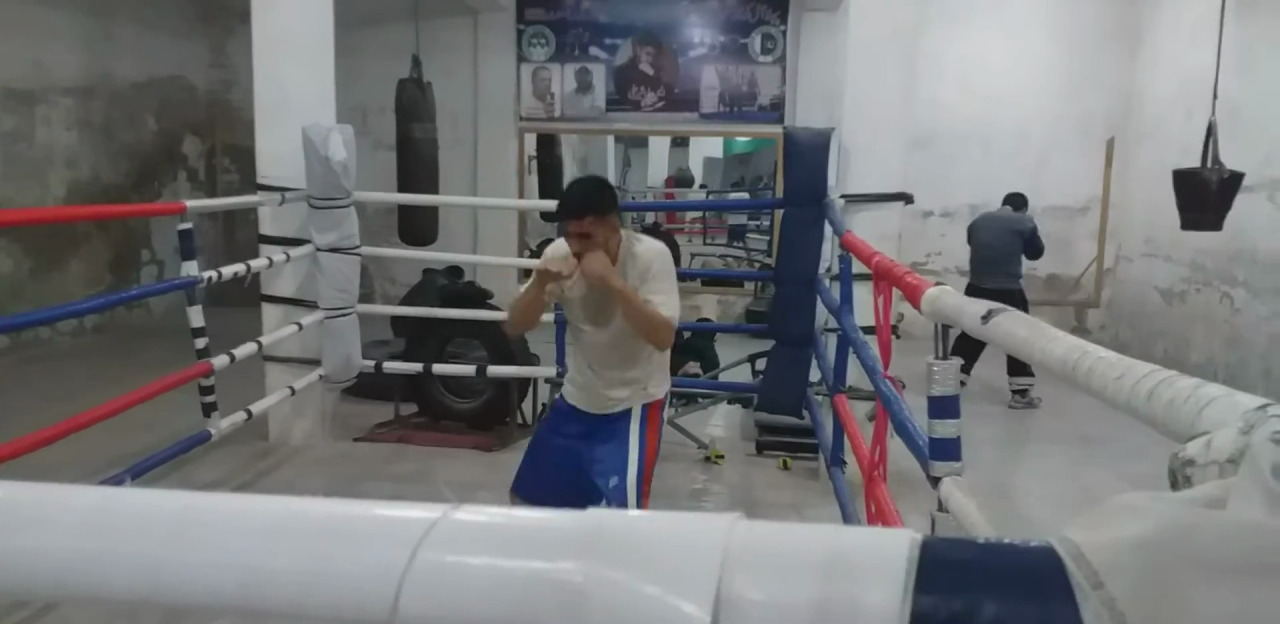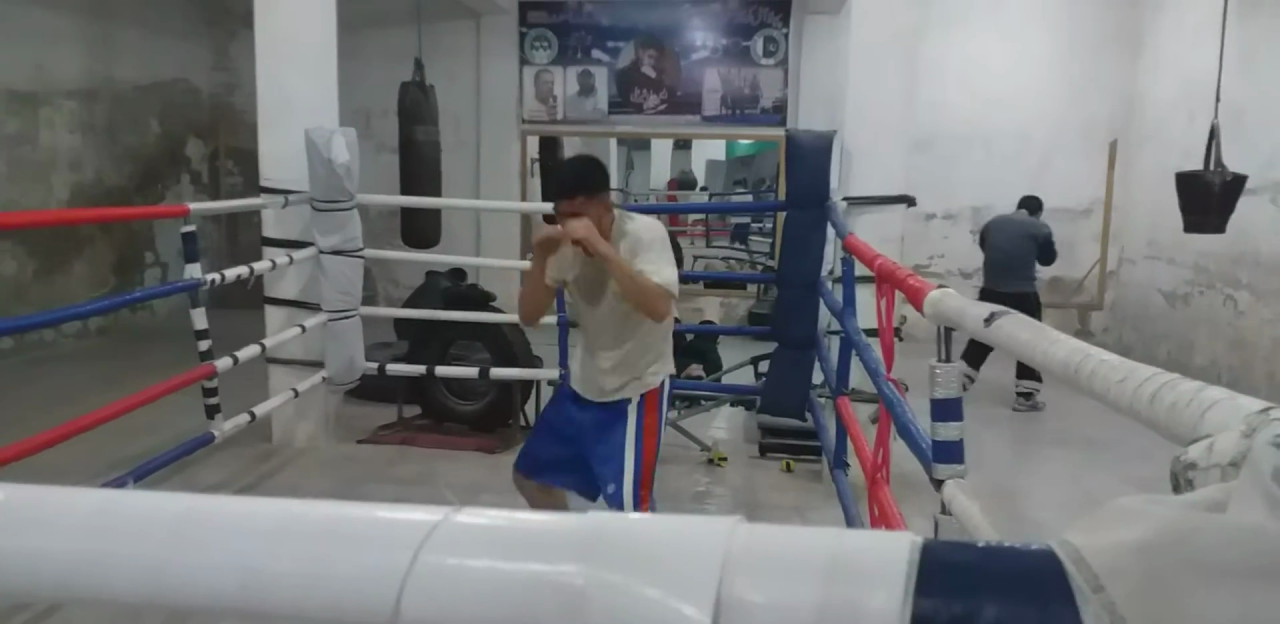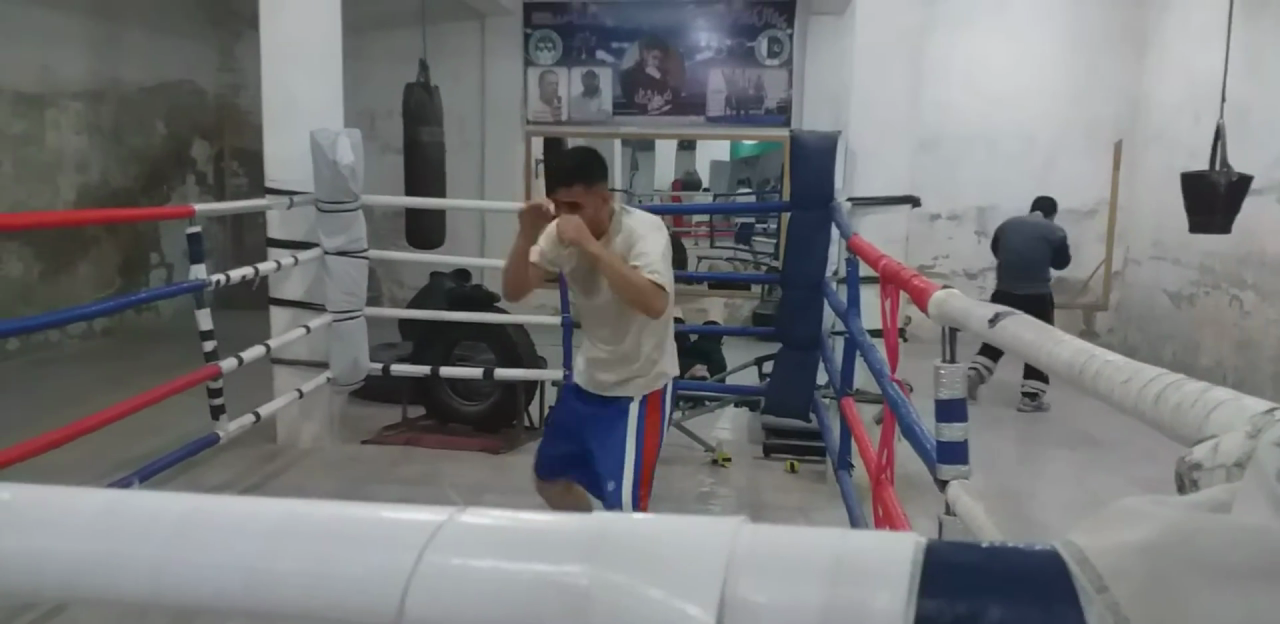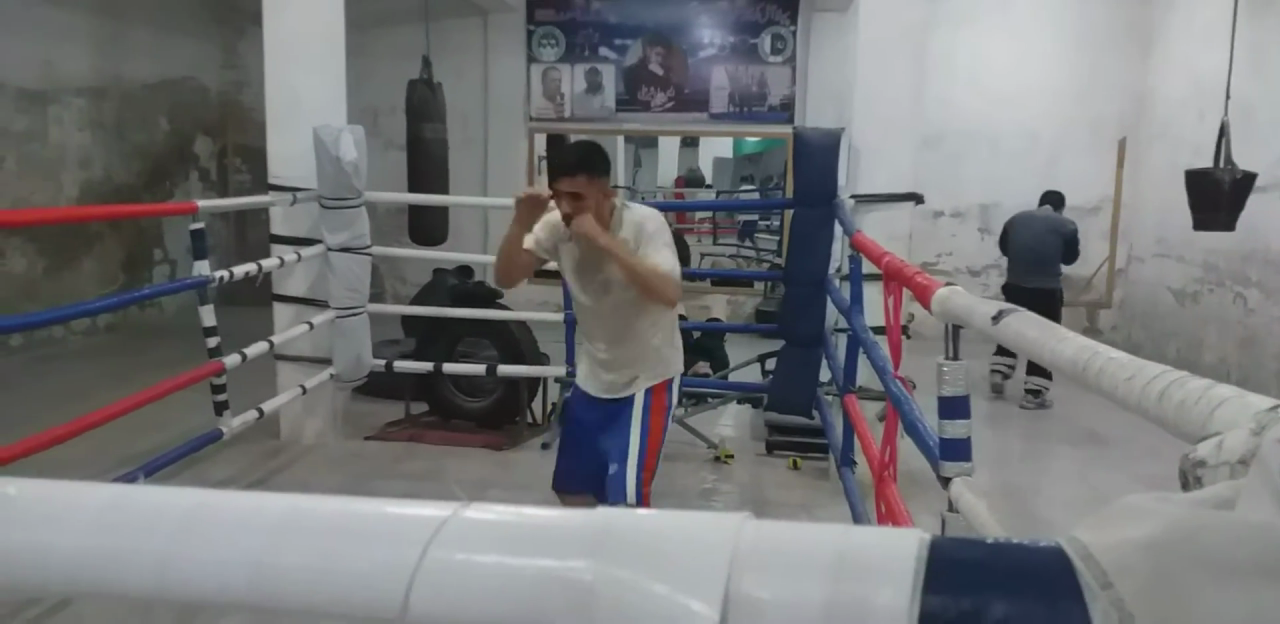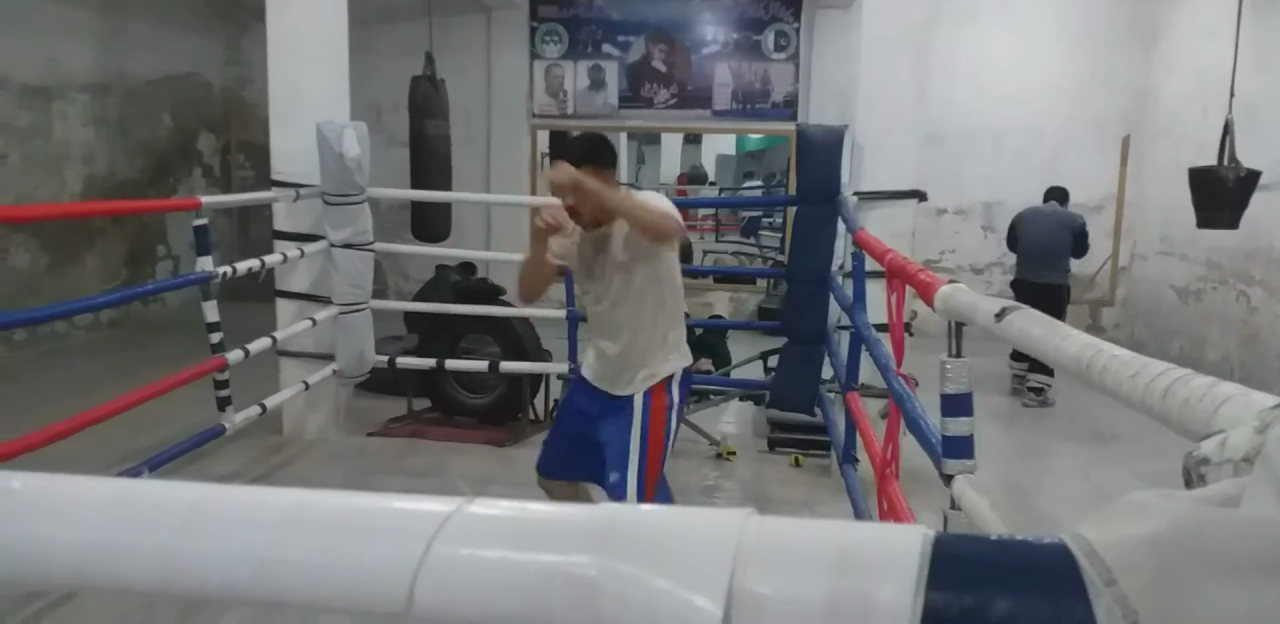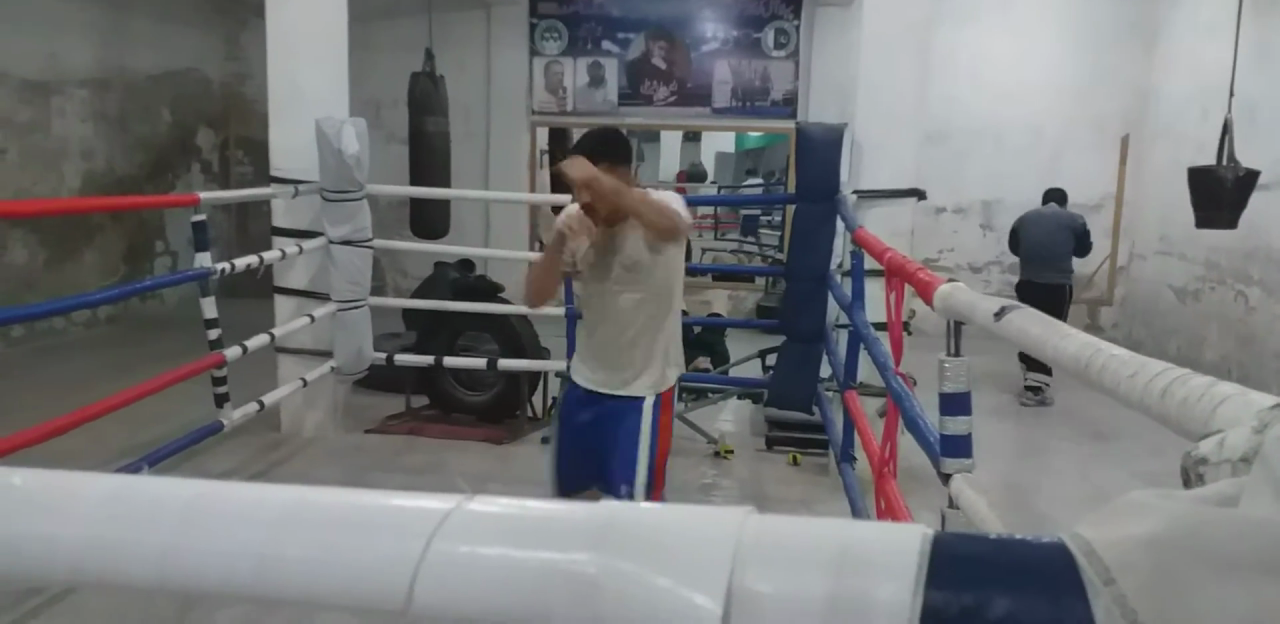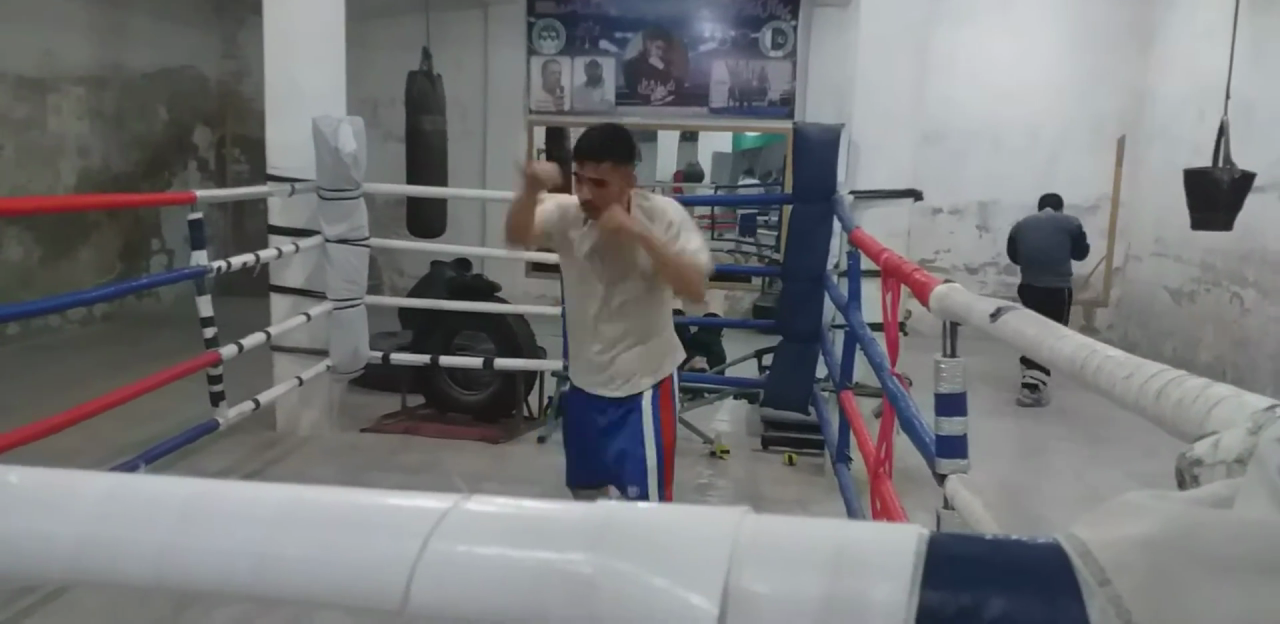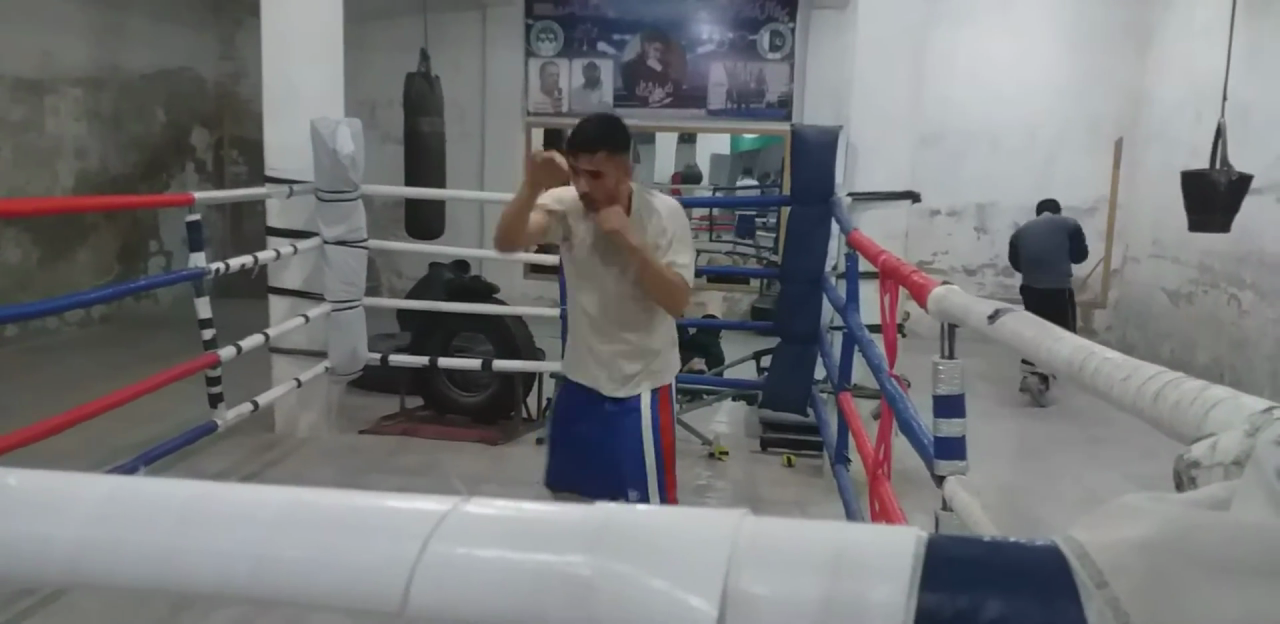
dt=0.1s
person 1, frame 1
left shoulder: (651, 258)
right shoulder: (559, 255)
left elbow: (663, 338)
right elbow: (515, 327)
left wrist: (615, 284)
right wrist: (539, 284)
left hip: (637, 401)
right hip: (576, 401)
left knee: (625, 507)
right knee: (526, 498)
person 1, frame 2
left shoulder: (646, 233)
right shoulder: (560, 242)
left elbow: (659, 308)
right elbow: (528, 316)
left wrist: (603, 250)
right wrist: (540, 260)
left hip: (638, 390)
right hip: (582, 386)
left knee: (627, 508)
right knee: (529, 476)
person 1, frame 3
left shoulder: (644, 229)
right shoulder: (559, 233)
left elbow: (654, 305)
right elbow: (513, 292)
left wrist: (593, 247)
right wrist: (526, 235)
left hip: (641, 386)
right hip: (588, 379)
left knee: (624, 506)
right knee: (551, 479)
person 1, frame 4
left shoulder: (645, 223)
right shoulder: (557, 226)
left elbow: (668, 295)
right elbow: (506, 278)
left wrist: (603, 240)
right wrist: (521, 223)
left hip: (647, 383)
right hip: (592, 384)
left knee: (626, 499)
right knee: (571, 492)
person 1, frame 5
left shoulder: (649, 206)
right shoulder: (566, 224)
left elbow: (668, 229)
right elbow: (528, 293)
left wrist: (587, 185)
right wrist: (539, 242)
left hip: (651, 379)
right hip: (597, 375)
left knee: (632, 499)
right knee: (554, 476)
person 1, frame 6
left shoulder: (659, 206)
right shoulder: (573, 220)
left elbow: (673, 227)
right elbow: (535, 297)
left wrist: (599, 181)
right wrist: (557, 246)
left hip: (647, 386)
right hip: (588, 381)
left knee: (638, 502)
right knee: (573, 489)
person 1, frame 7
left shoulder: (665, 216)
right shoulder: (565, 212)
left elbow: (697, 285)
right elbow: (516, 237)
left wrist: (639, 232)
right wrist: (531, 190)
left hip: (645, 381)
right hip: (587, 381)
left knee: (647, 501)
right knee: (586, 487)
person 1, frame 8
left shoulder: (663, 213)
right shoulder: (565, 204)
left elbow: (676, 302)
right elbow: (506, 241)
left wrist: (630, 241)
right wrist: (532, 186)
left hip: (642, 384)
right hip: (580, 380)
left knee: (652, 507)
right knee: (567, 491)
person 2, frame 1
left shoulder: (980, 221)
right shoulder: (1025, 224)
right elbow: (1035, 253)
left hip: (977, 288)
right hip: (1008, 291)
left knee: (970, 338)
right ankle: (1021, 393)
person 2, frame 2
left shoulder: (993, 223)
right shoulder: (1039, 229)
left elbow: (985, 246)
right elbow: (1048, 259)
left hip: (991, 291)
right hip: (1023, 294)
left ankle: (959, 379)
right ankle: (1026, 396)
person 2, frame 3
left shoulder: (1007, 225)
right shoulder: (1055, 232)
left elbow: (996, 251)
right elbow: (1061, 262)
left hip: (1004, 293)
right hip: (1037, 296)
left ankle: (976, 373)
right ankle: (1031, 397)
person 2, frame 4
left shoulder: (1016, 219)
right shoulder: (1065, 225)
left elbow: (1005, 248)
right elbow: (1070, 257)
left hip: (1015, 287)
right hip: (1047, 291)
left ankle: (998, 374)
right ankle: (1034, 393)
person 2, frame 5
left shoulder: (1023, 216)
right shoulder: (1074, 220)
left elbow: (1011, 244)
right elbow: (1080, 251)
left hip: (1024, 282)
right hip: (1055, 286)
left ankle: (1019, 379)
right ankle: (1035, 390)
person 2, frame 6
left shoulder: (1024, 219)
right shoulder: (1075, 221)
left elbow: (1014, 248)
right elbow: (1083, 250)
left hip: (1028, 284)
right hip: (1057, 286)
left ankle: (1031, 382)
right ankle: (1034, 389)
person 2, frame 7
left shoulder: (1022, 226)
right shoulder: (1070, 224)
left elbow: (1014, 256)
right elbow: (1081, 253)
left hip: (1028, 288)
right hip: (1057, 290)
left ankle: (1029, 381)
right ankle: (1031, 387)
person 2, frame 8
left shoulder: (1021, 231)
right shoulder: (1069, 225)
left elbow: (1015, 263)
right elbow: (1080, 255)
left hip: (1030, 288)
right hip: (1058, 290)
left ankle: (1031, 373)
right ankle: (1039, 376)
